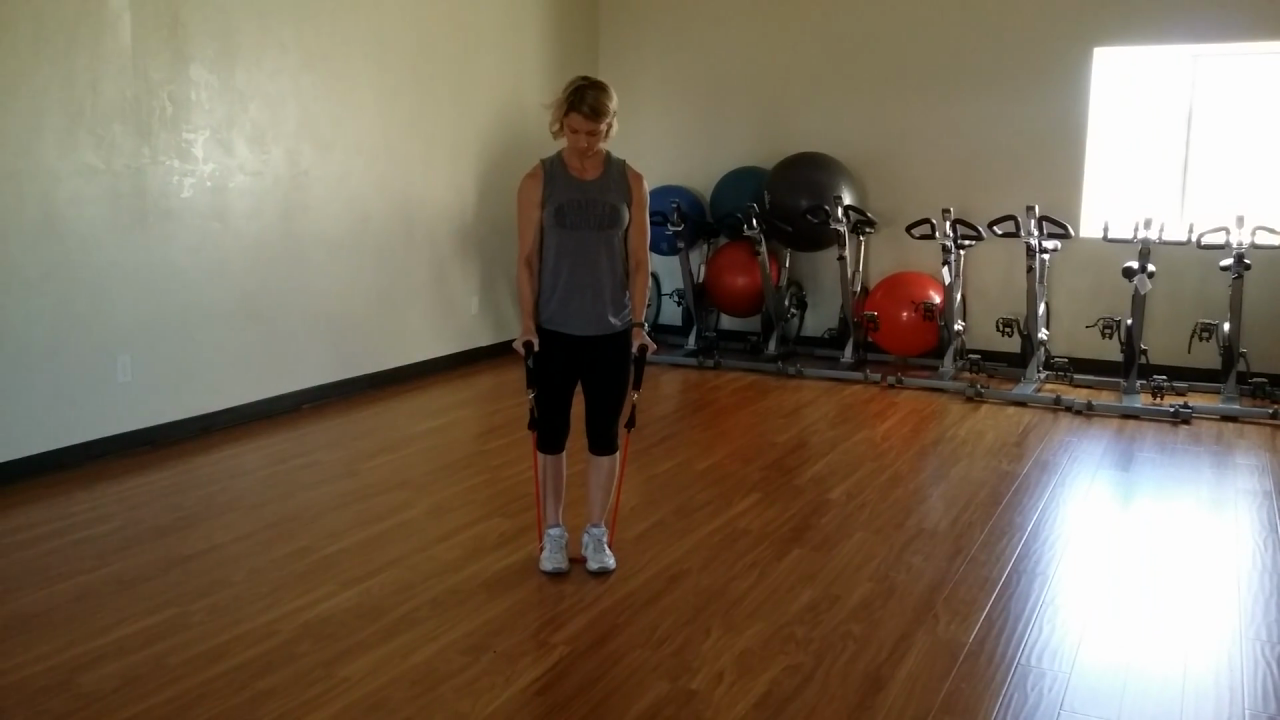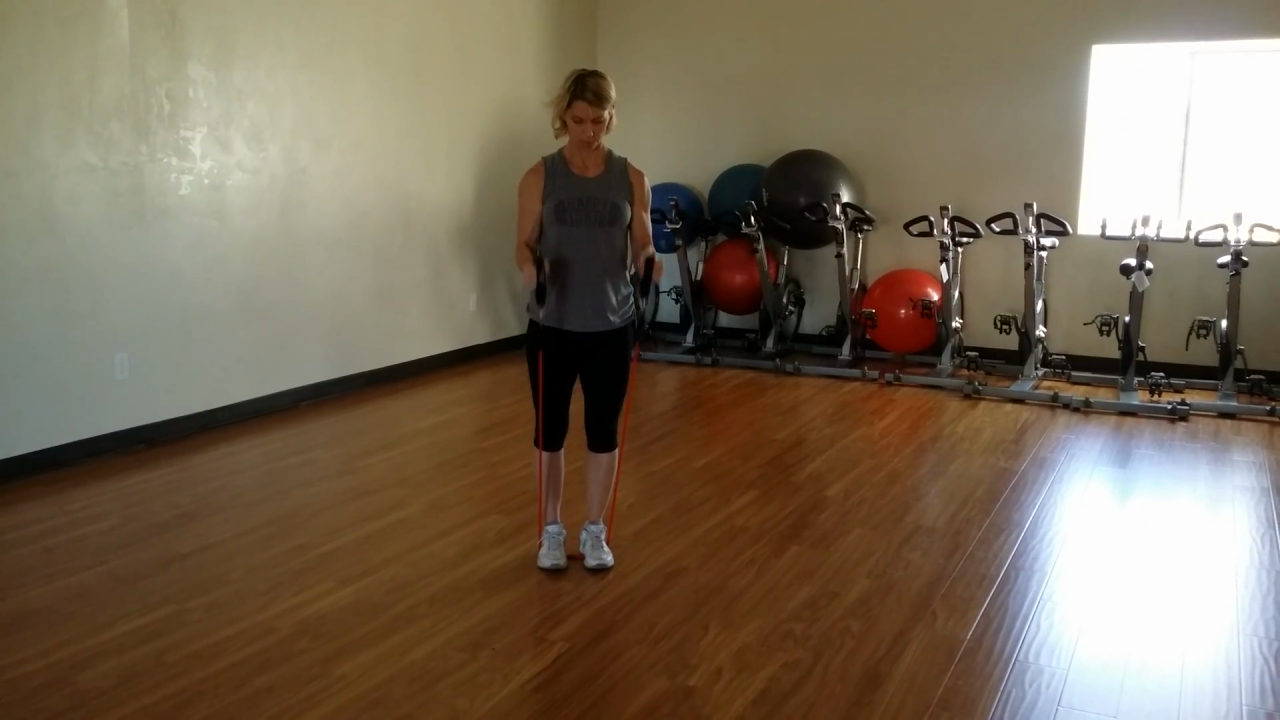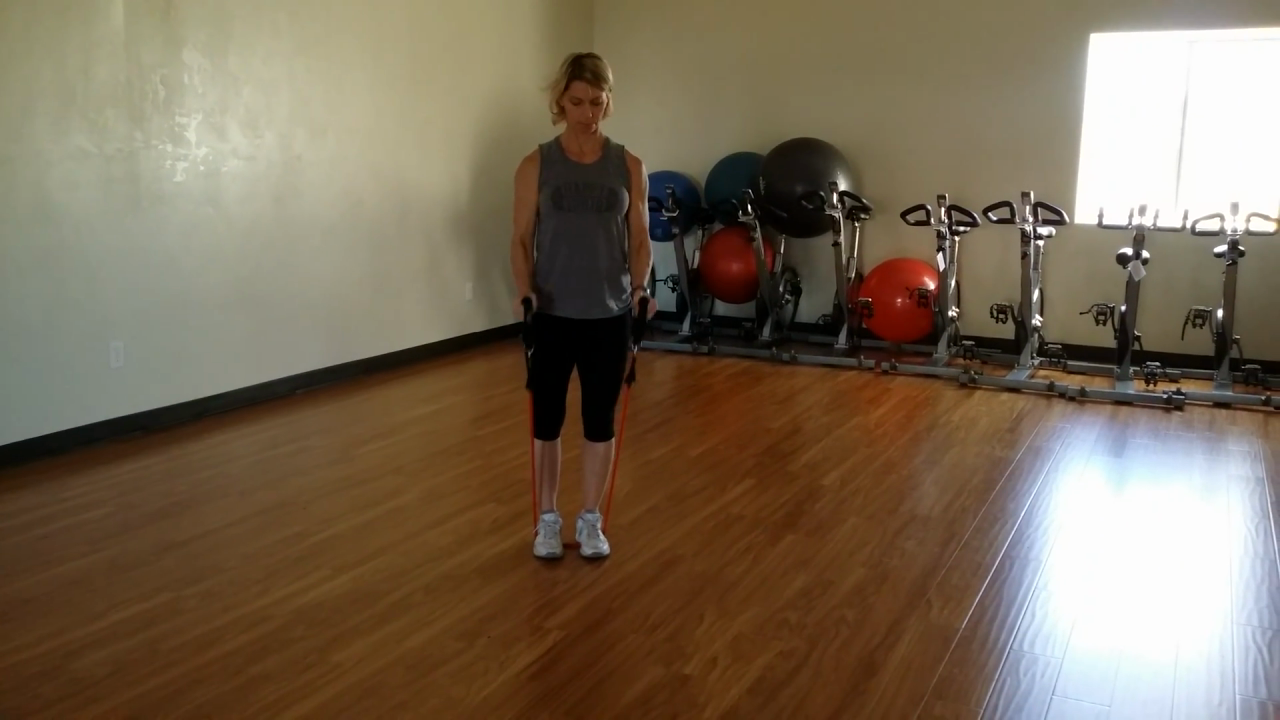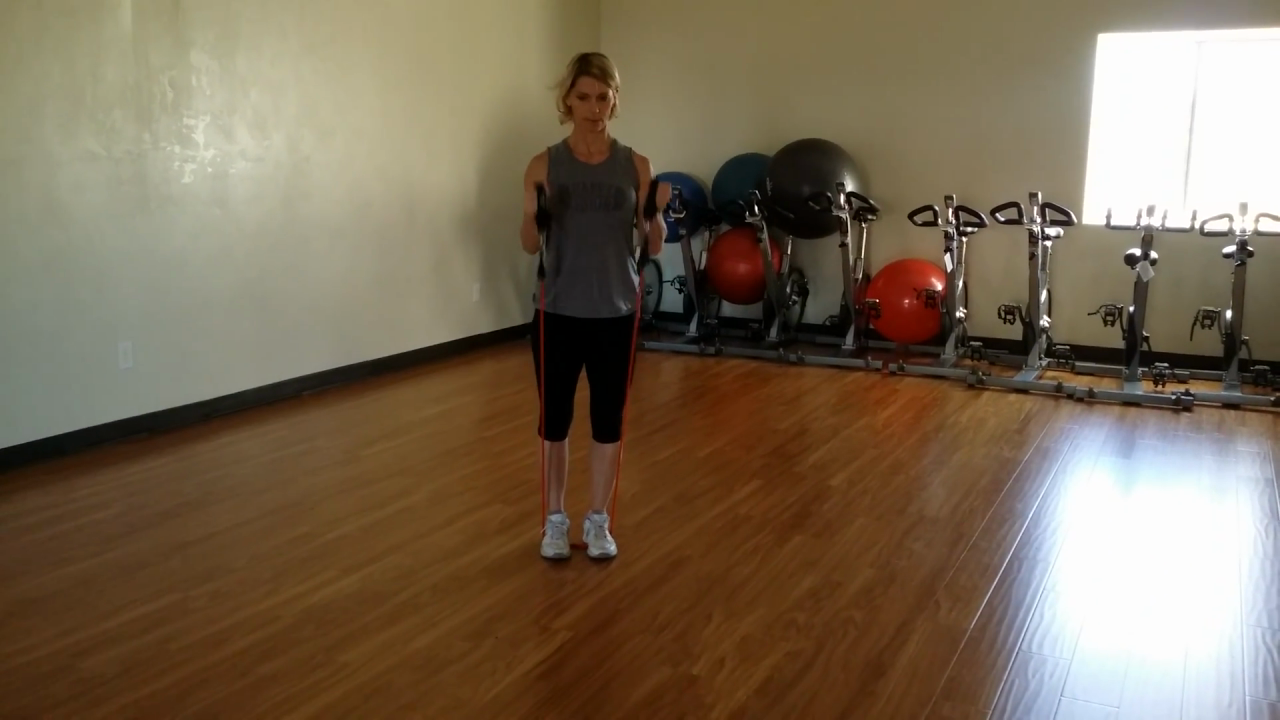
dt=1s
person 1, frame 1
left shoulder: (630, 182)
right shoulder: (539, 179)
left elbow: (639, 260)
right elbow: (527, 259)
left wrist: (638, 322)
right wrist: (527, 322)
left hip: (611, 332)
right hip: (554, 331)
left knee: (604, 435)
right knee: (551, 433)
left ankle: (596, 534)
right ankle: (553, 533)
person 1, frame 2
left shoulder: (631, 178)
right shoulder: (539, 176)
left elbow: (642, 246)
right elbow: (524, 244)
left wrist: (647, 259)
right wrist: (528, 263)
left hip: (611, 327)
right hip: (552, 326)
left knee: (603, 431)
right knee: (550, 430)
left ankle: (595, 531)
right ankle: (552, 530)
person 1, frame 3
left shoulder: (629, 165)
right shoulder: (536, 164)
left elbow: (640, 239)
right elbow: (521, 238)
left wrist: (639, 285)
right wrist: (523, 288)
left hip: (609, 316)
right hip: (550, 316)
left knee: (600, 420)
right knee: (546, 419)
left ankle: (590, 520)
right ankle: (547, 518)
person 1, frame 4
left shoulder: (636, 166)
right shoulder: (544, 164)
left elbow: (653, 245)
right elbow: (528, 244)
left wrist: (656, 214)
right wrist: (531, 213)
left hip: (616, 315)
right hip: (558, 314)
left knee: (608, 420)
right knee: (555, 420)
left ankle: (598, 521)
right ankle: (555, 519)
